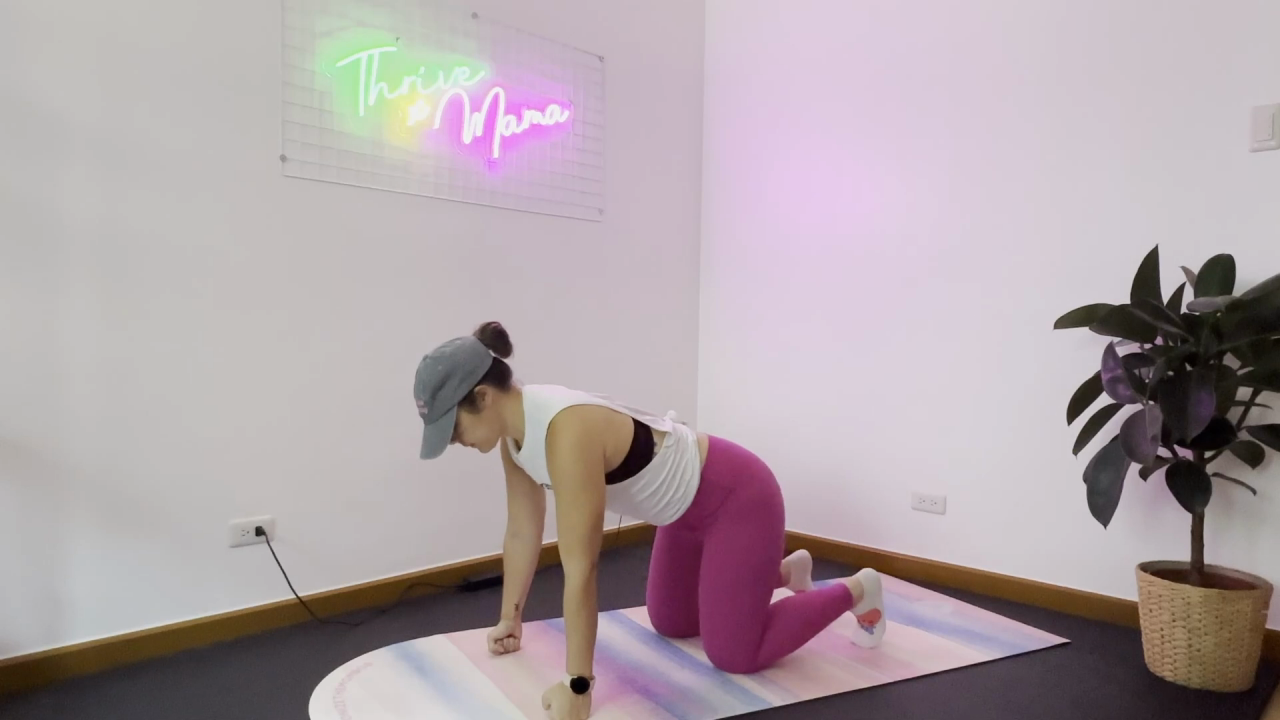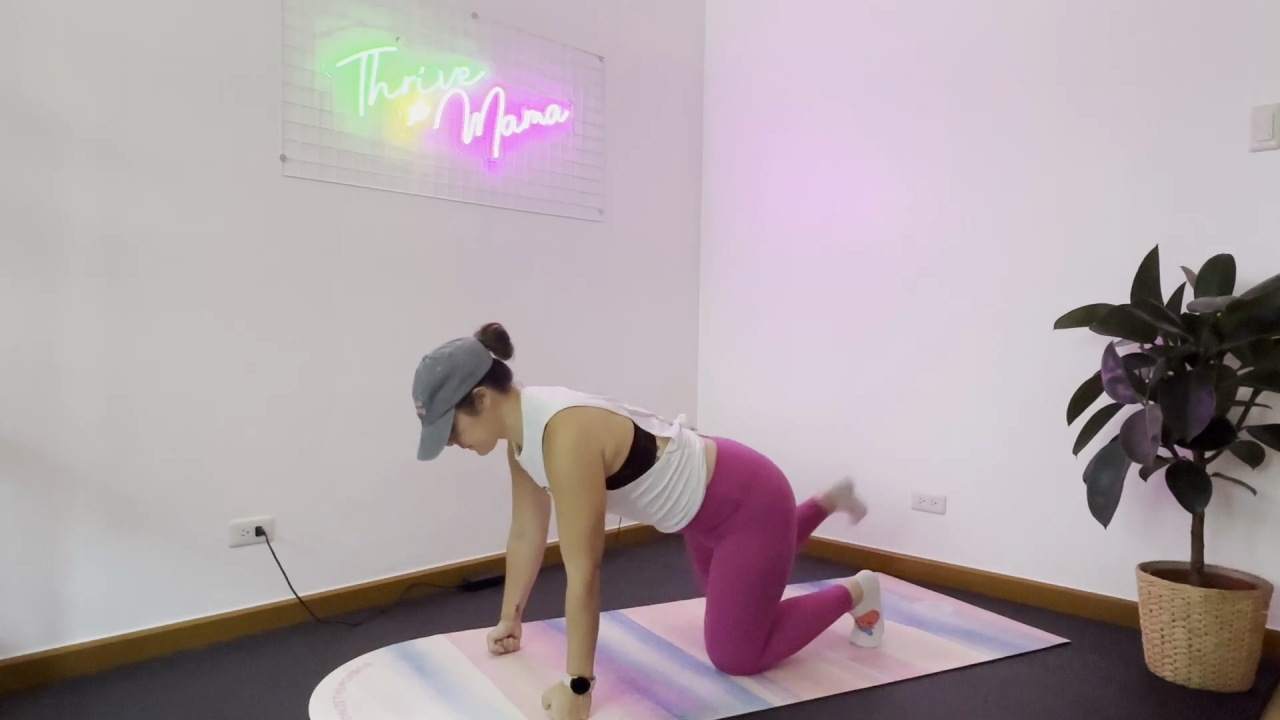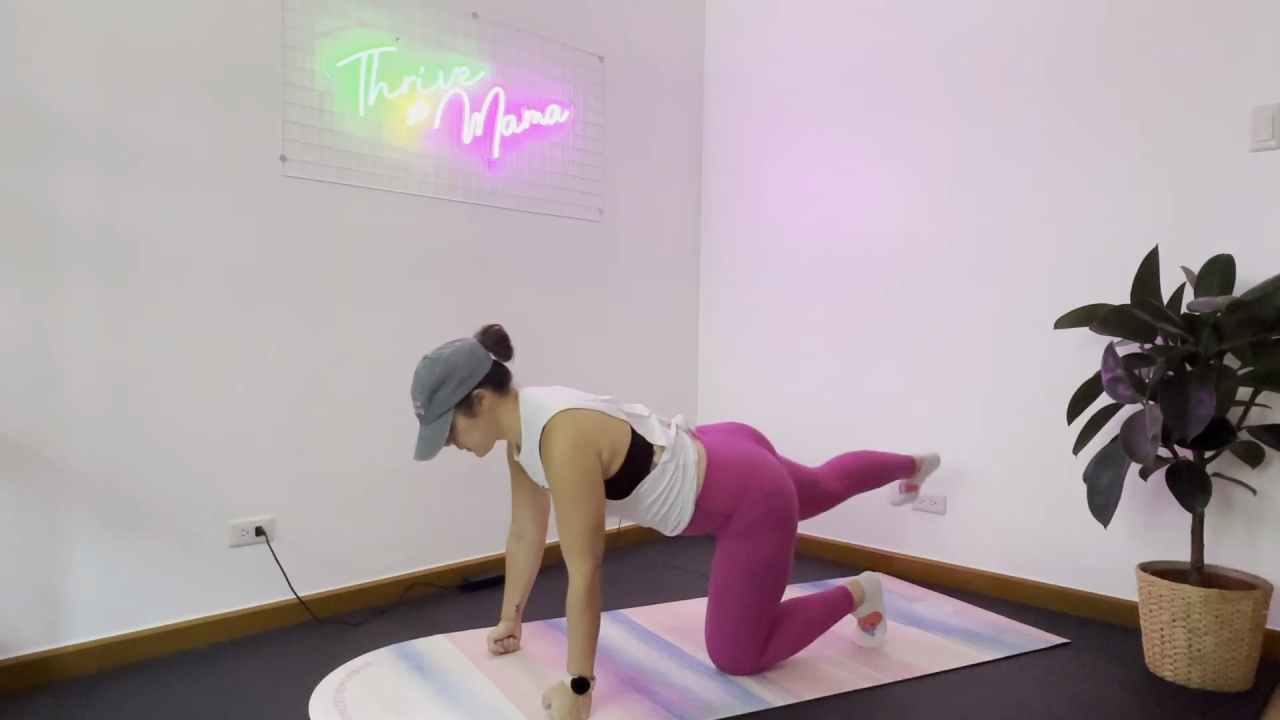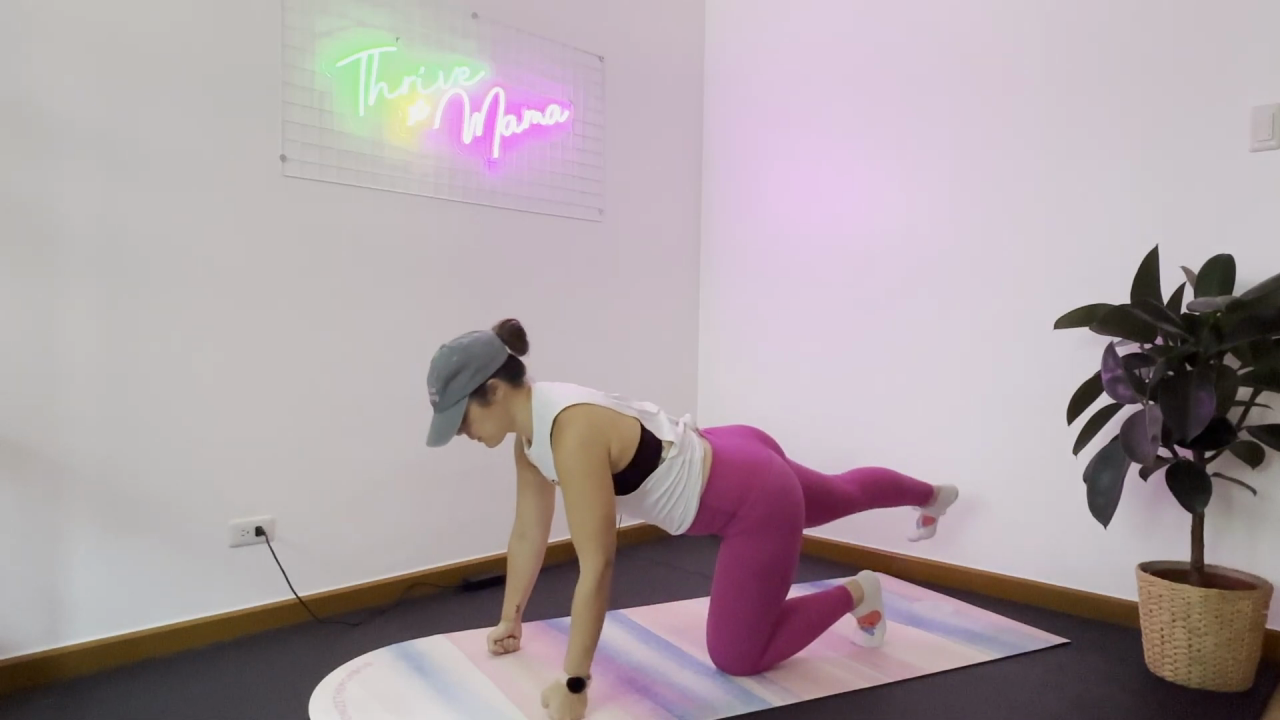
dt=0.4s
person 1, frame 1
left shoulder: (568, 432)
right shoulder: (515, 431)
left elbow: (580, 567)
right elbow: (522, 531)
right wrist: (509, 618)
left hip: (738, 498)
right hip: (691, 501)
left knee: (732, 655)
right knee: (669, 624)
left ankle: (854, 591)
right ankle: (783, 571)
person 1, frame 2
left shoulder: (565, 436)
right shoulder: (521, 428)
left elbow: (584, 570)
right elbow: (527, 533)
right wrist: (510, 618)
left hip: (749, 498)
right hip: (707, 481)
left knee: (735, 656)
right knee: (729, 603)
left ankle: (855, 592)
right ankle: (824, 504)
person 1, frame 3
left shoulder: (561, 439)
right shoulder: (521, 427)
left elbow: (584, 571)
right elbow: (526, 534)
right wrist: (510, 618)
left hip: (751, 499)
right hip: (721, 454)
left knee: (737, 657)
right knee: (825, 487)
left ankle: (856, 593)
right ankle: (916, 468)
person 1, frame 4
left shoulder: (572, 433)
right shoulder: (530, 427)
left elbow: (596, 565)
right elbow: (528, 532)
right wrist: (510, 618)
left hip: (756, 501)
right hip: (729, 458)
left knee: (736, 656)
right knee: (837, 495)
left ankle: (856, 594)
right ankle: (932, 495)
